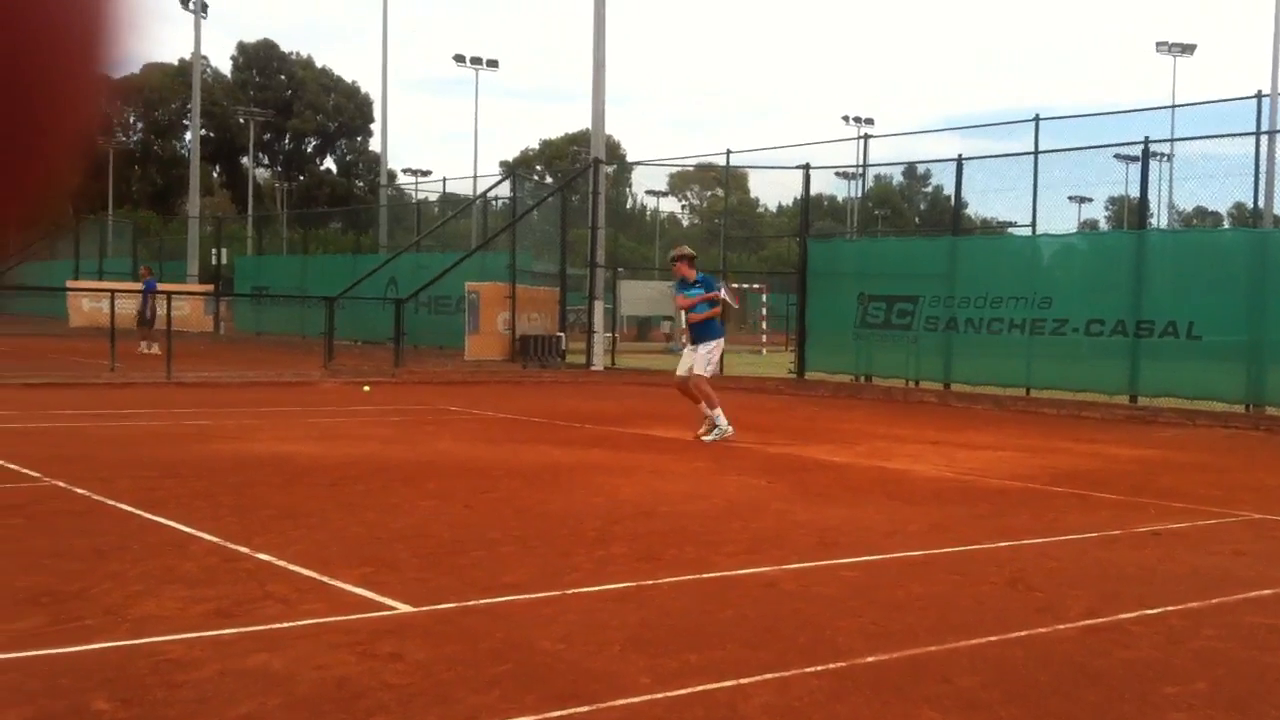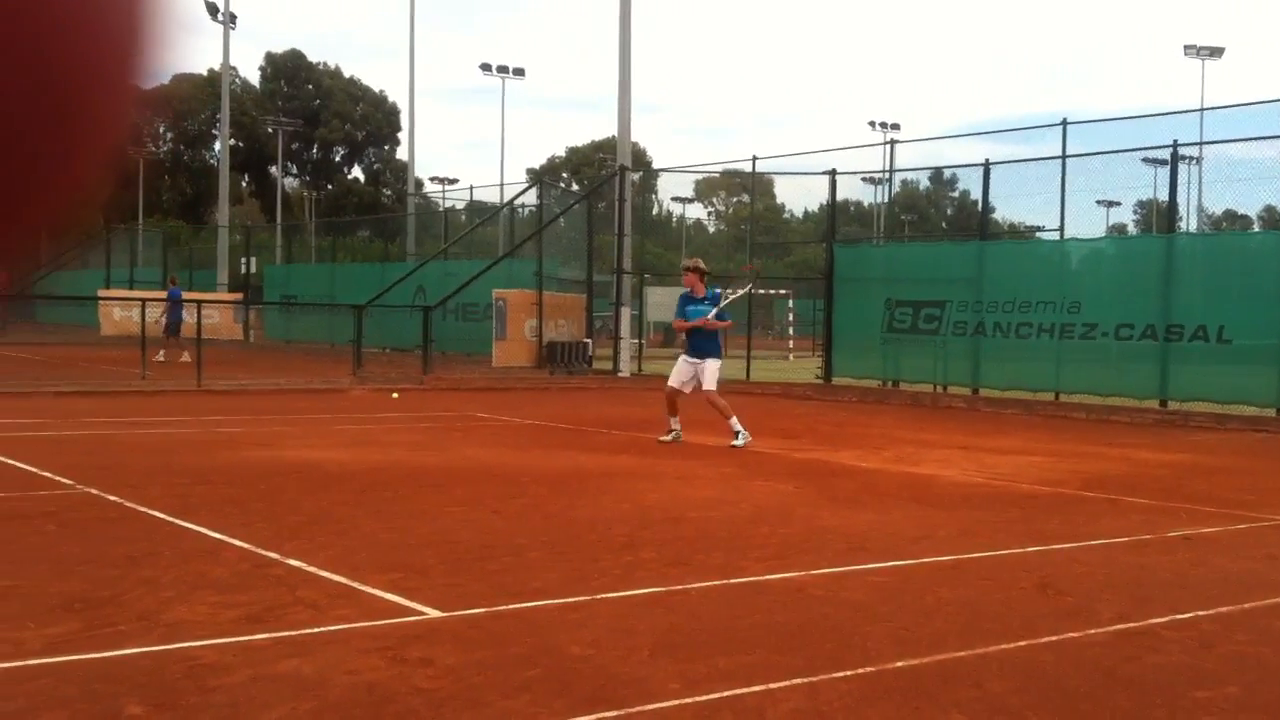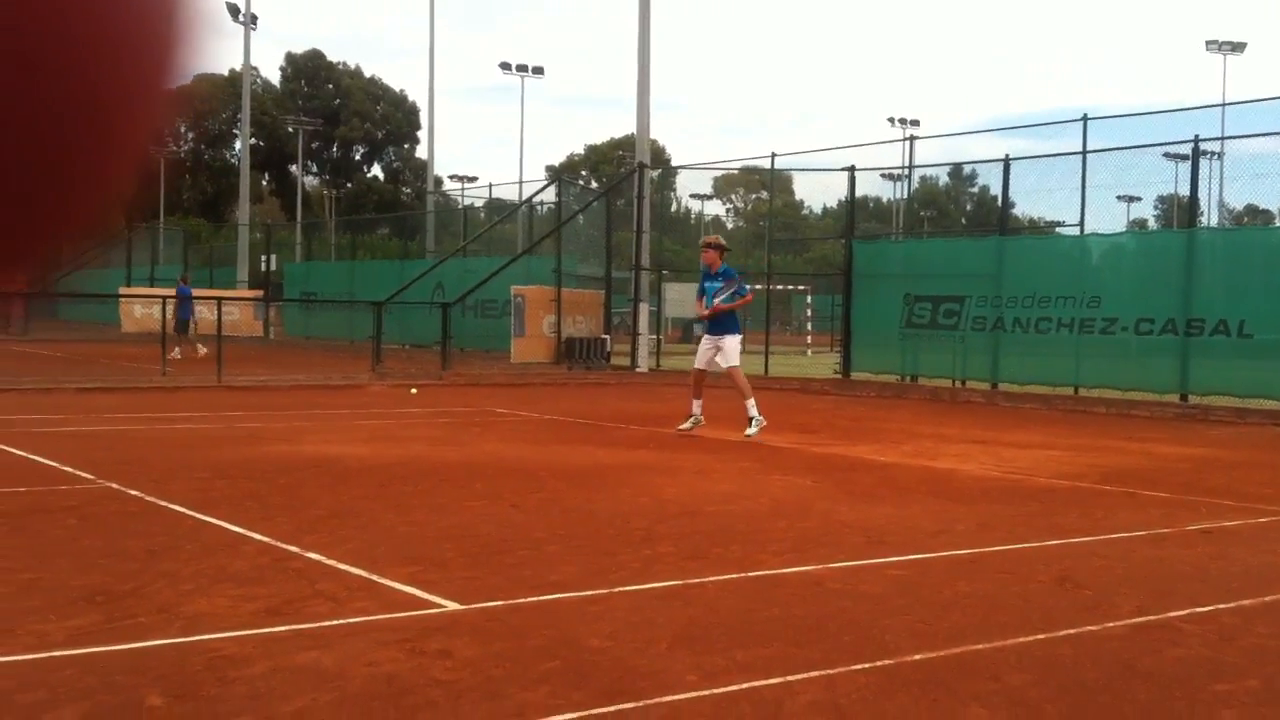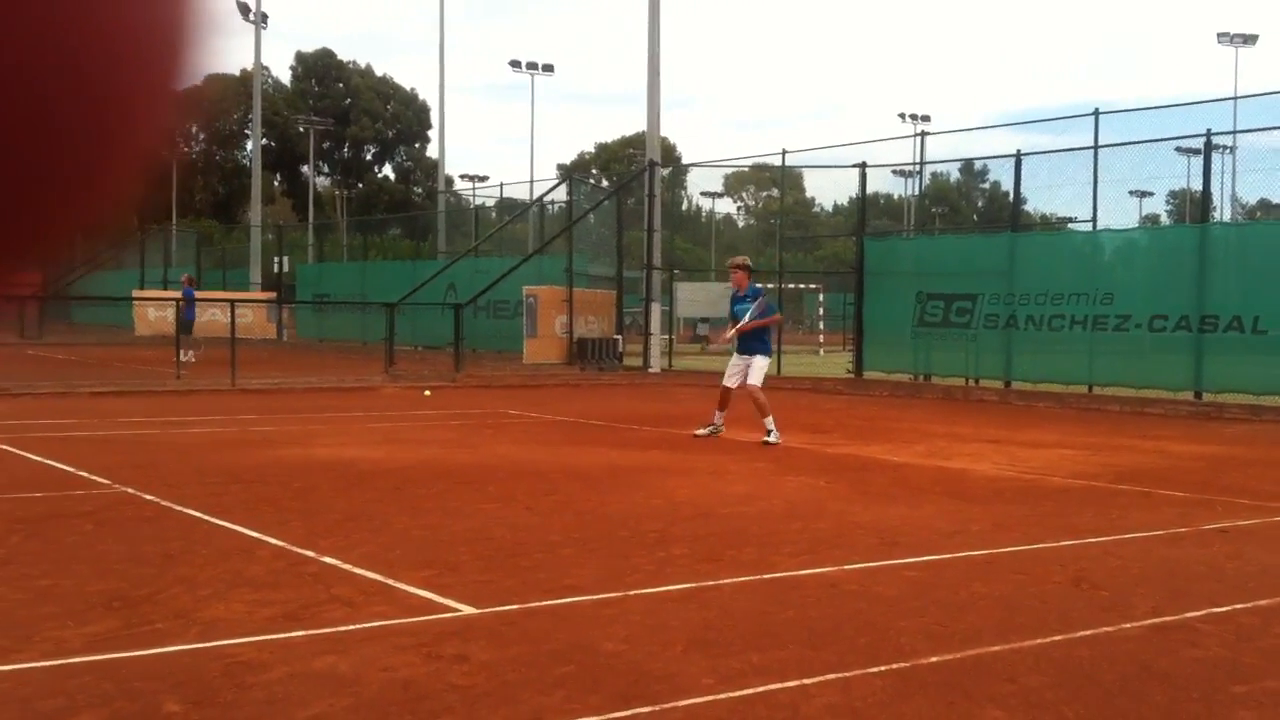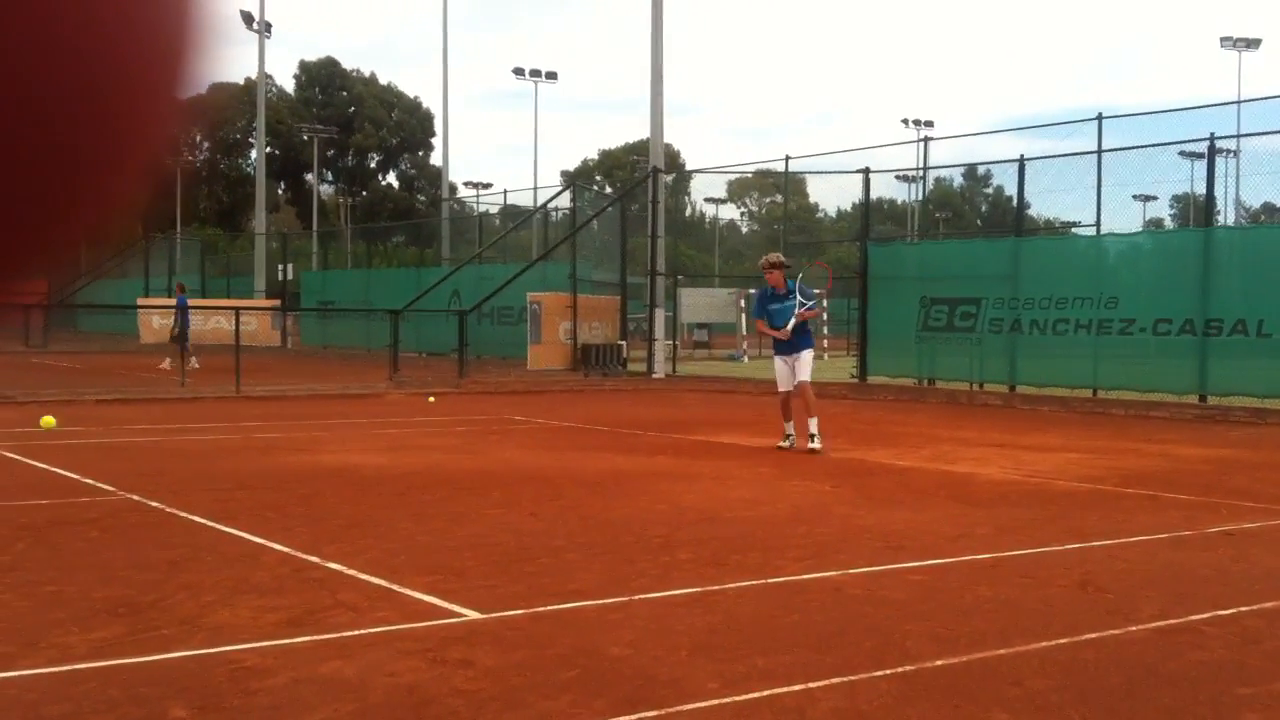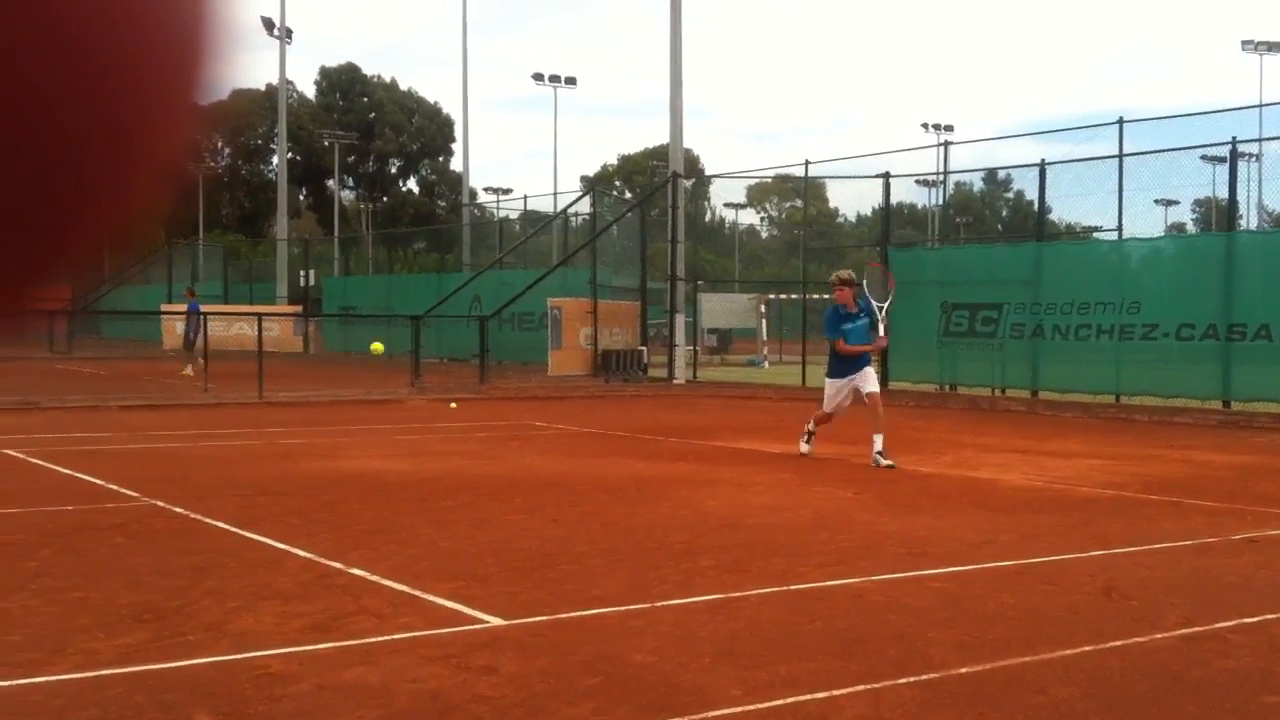
dt=0.3s
person 1, frame 1
left shoulder: (707, 281)
right shoulder: (681, 284)
left elbow: (719, 309)
right elbow: (680, 304)
left wrist: (701, 316)
right wrist: (707, 296)
left hip: (711, 339)
right hip: (694, 341)
left knee: (698, 381)
right knee: (681, 382)
left ankle: (723, 425)
right ankle: (711, 416)
person 1, frame 2
left shoulder: (715, 298)
right shoulder: (684, 298)
left elbow: (728, 323)
right elbow: (676, 325)
left wrist: (717, 324)
right wrist: (696, 323)
left hip: (711, 356)
right hip: (690, 355)
left knee: (710, 395)
right knee: (670, 392)
left ankle: (740, 432)
right ankle: (675, 430)
person 1, frame 3
left shoulder: (731, 274)
right shoulder: (705, 275)
left elbow: (748, 298)
right elbow: (699, 296)
left wrist: (724, 307)
right wrist: (700, 310)
left hip: (729, 332)
right hip: (710, 333)
left knee: (733, 371)
right knee: (697, 372)
left ankle: (755, 418)
right ankle: (696, 415)
person 1, frame 4
left shoulder: (758, 294)
right shoulder: (734, 297)
left elbow: (778, 317)
left wrist: (753, 324)
right wrist: (728, 333)
left hip: (759, 353)
right hip: (741, 352)
left knee: (752, 389)
right knee: (725, 389)
left ankle: (772, 430)
right ankle: (717, 424)
person 1, frame 5
left shoulder: (799, 289)
right shoulder: (763, 296)
left elbow: (817, 311)
right elbow: (759, 325)
left wrist: (805, 316)
right wrist: (776, 334)
left hip: (803, 347)
right hip: (782, 352)
left knee: (804, 386)
right knee: (785, 395)
left ankle: (813, 434)
right ankle: (790, 435)
person 1, frame 6
left shoulder: (866, 306)
right shoulder: (832, 315)
left elbow: (875, 330)
right elbow: (841, 348)
left wrist: (879, 333)
right wrist: (871, 348)
left hip: (863, 367)
right hip: (838, 372)
left knee: (875, 399)
right knee: (828, 414)
left ankle: (878, 452)
right ankle: (810, 430)
